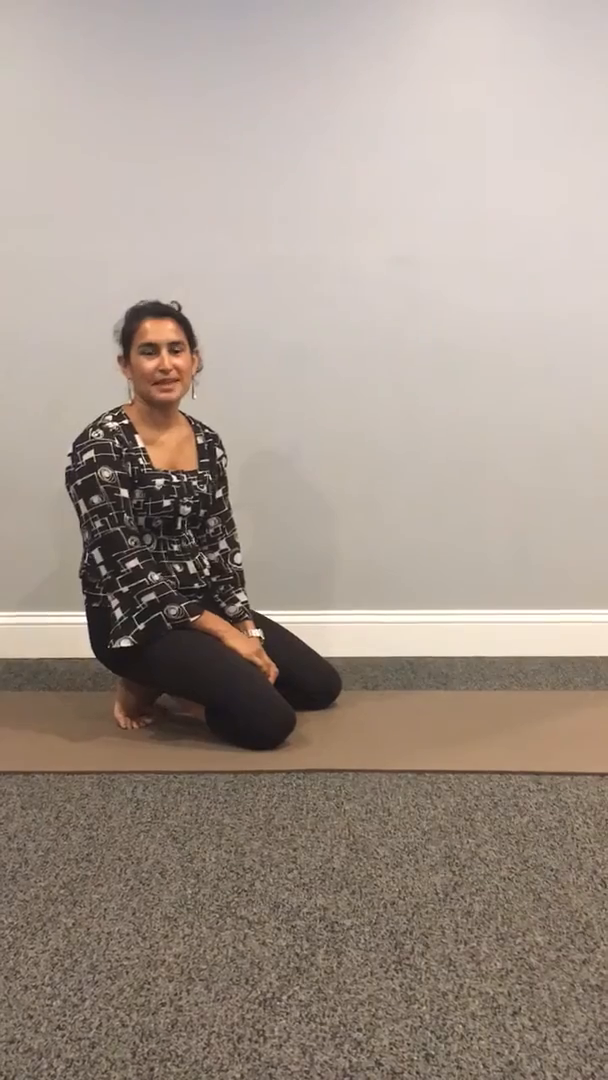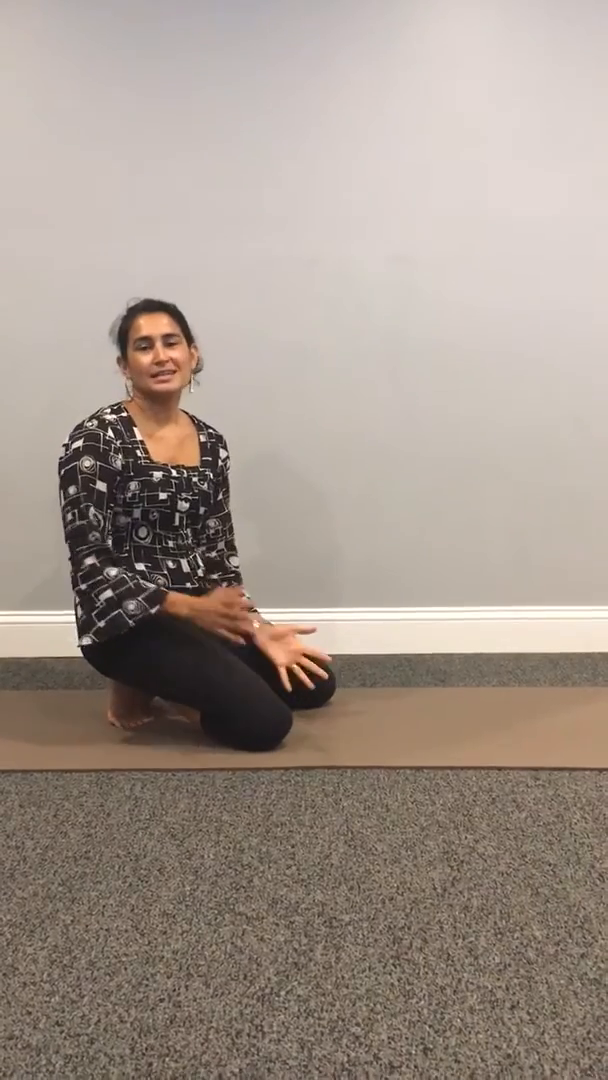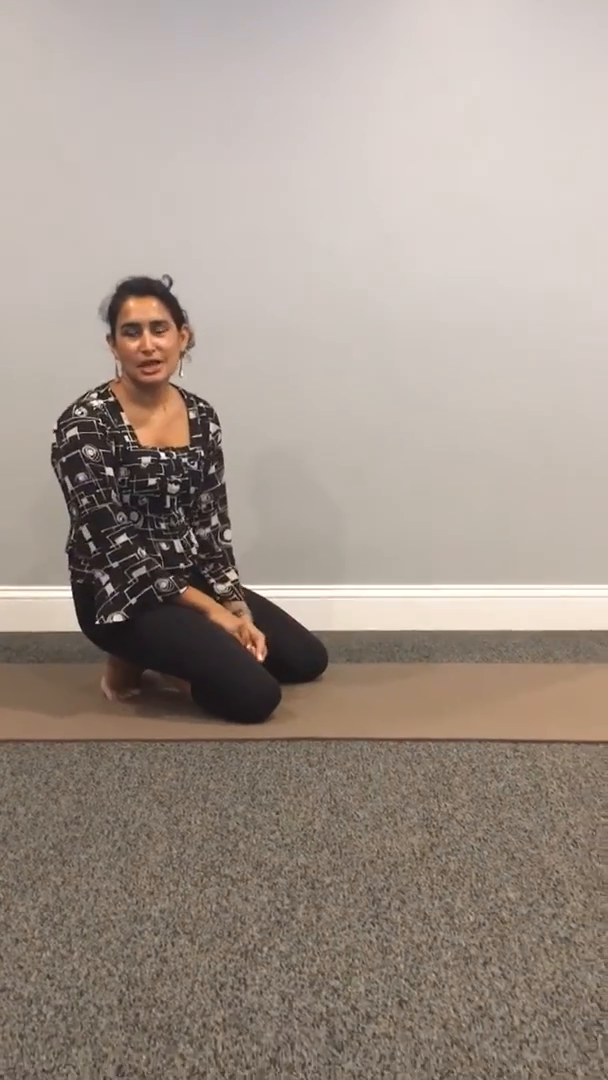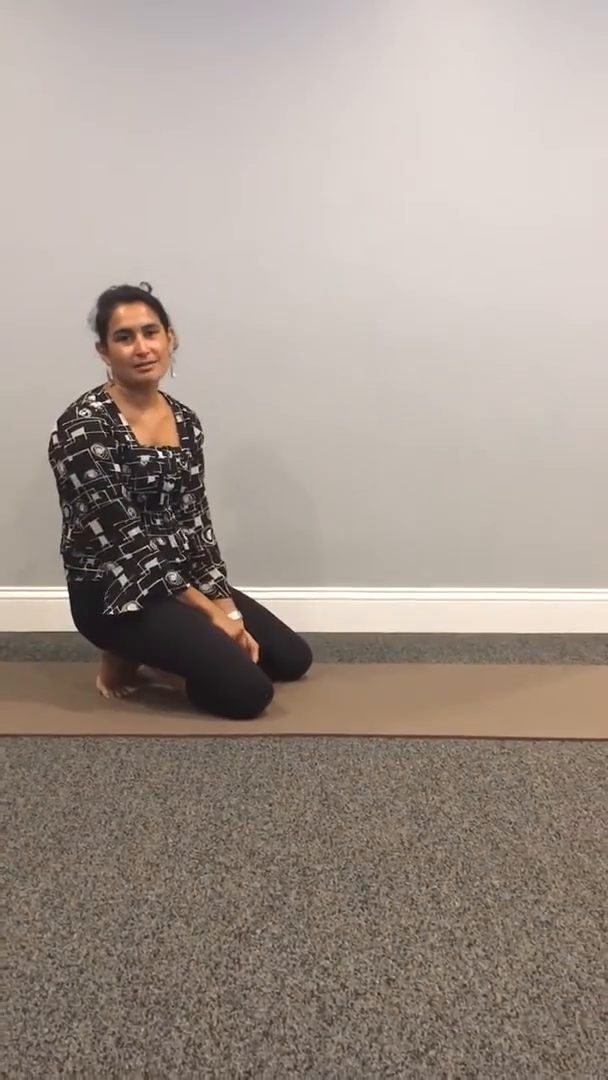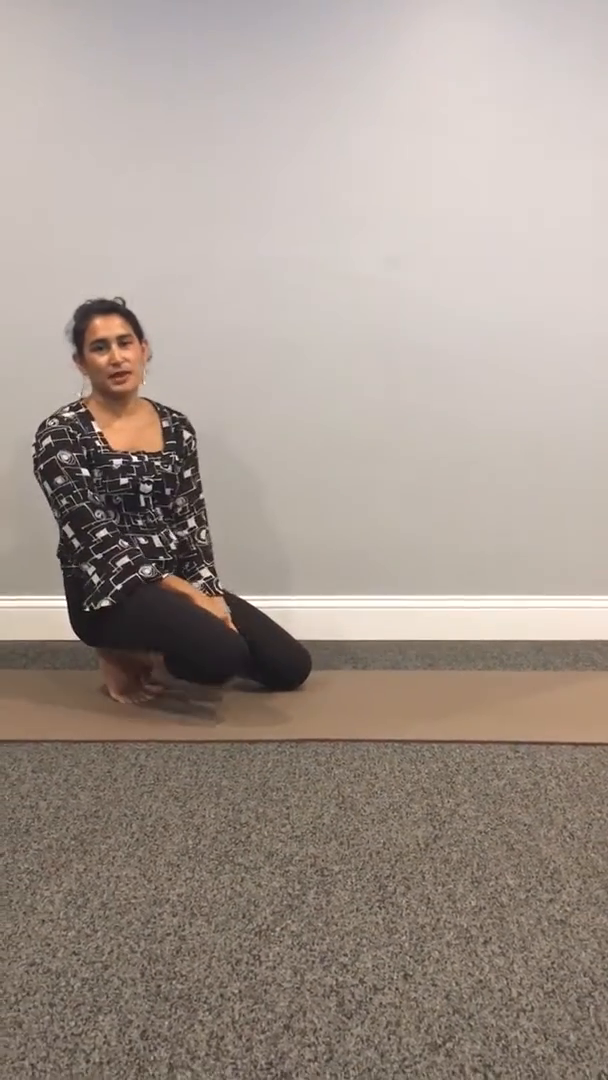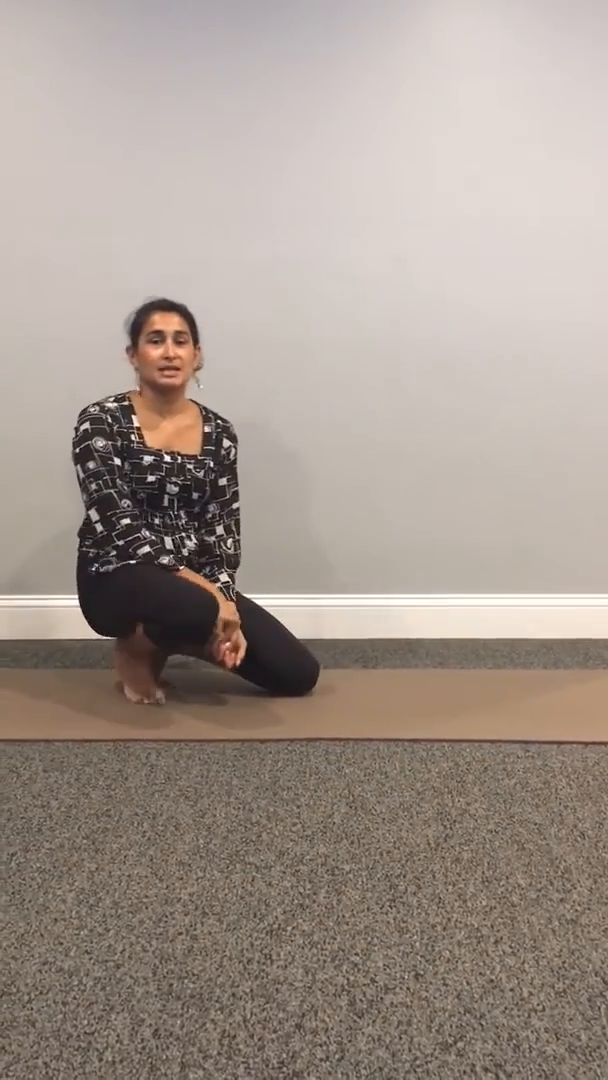
dt=0.7s
person 1, frame 1
left shoulder: (206, 442)
right shoulder: (100, 446)
left elbow: (222, 546)
right elbow: (125, 566)
left wrist: (247, 630)
right wrist: (225, 633)
left hip: (202, 603)
right hip: (135, 619)
left knee: (321, 686)
right knee: (270, 720)
left ankle: (173, 678)
right ankle: (145, 684)
person 1, frame 2
left shoulder: (211, 443)
right shoulder: (96, 440)
left elbow: (218, 548)
right elbow: (91, 562)
left wrist: (255, 626)
right wrist: (187, 607)
left hip: (194, 605)
right hip: (130, 621)
left knee: (314, 685)
right knee: (267, 722)
left ankle: (168, 681)
right ankle: (139, 686)
person 1, frame 3
left shoulder: (201, 417)
right shoulder: (84, 424)
left elbow: (213, 522)
right elbow: (112, 544)
left wrist: (238, 608)
right wrist: (210, 610)
left hip: (188, 578)
right hip: (119, 595)
left knee: (307, 659)
right knee: (255, 696)
left ankle: (163, 655)
right ankle: (135, 660)
person 1, frame 4
left shoulder: (184, 421)
right shoulder: (84, 426)
left elbow: (195, 523)
right elbow: (124, 539)
left wrist: (227, 608)
right wrist: (210, 613)
left hip: (176, 578)
right hip: (113, 592)
left knee: (293, 659)
right knee: (249, 691)
left ankle: (151, 648)
right ankle: (129, 656)
person 1, frame 5
left shoulder: (175, 427)
right shoulder: (60, 435)
left elbow: (193, 523)
right elbow: (97, 541)
left wrist: (210, 599)
right wrist: (191, 596)
left hip: (180, 583)
right hip: (107, 592)
left knee: (292, 667)
right knee: (223, 654)
left ankle: (151, 646)
right ankle: (123, 654)
person 1, frame 6
left shoulder: (218, 432)
right shoulder: (100, 423)
left elbow: (223, 529)
right elbow: (119, 528)
left wrist: (225, 603)
right wrist: (207, 594)
left hip: (194, 581)
right hip: (117, 580)
left knee: (298, 674)
right knee: (193, 609)
left ankle: (169, 639)
right ankle: (136, 647)
